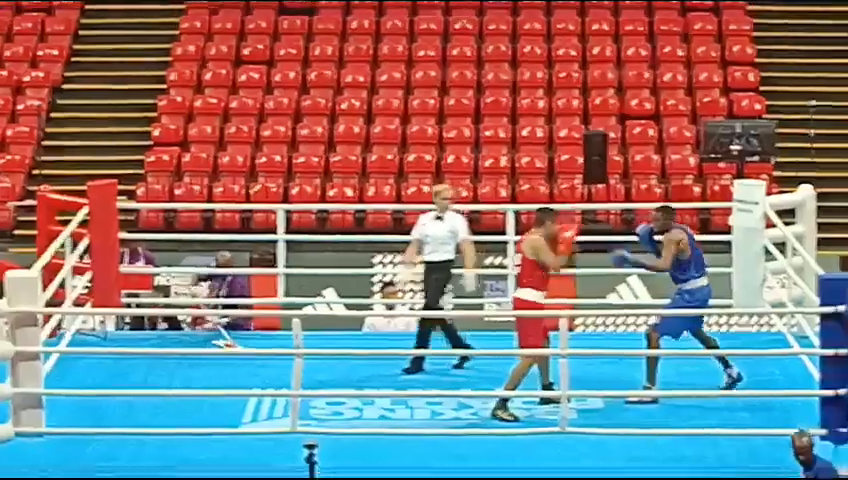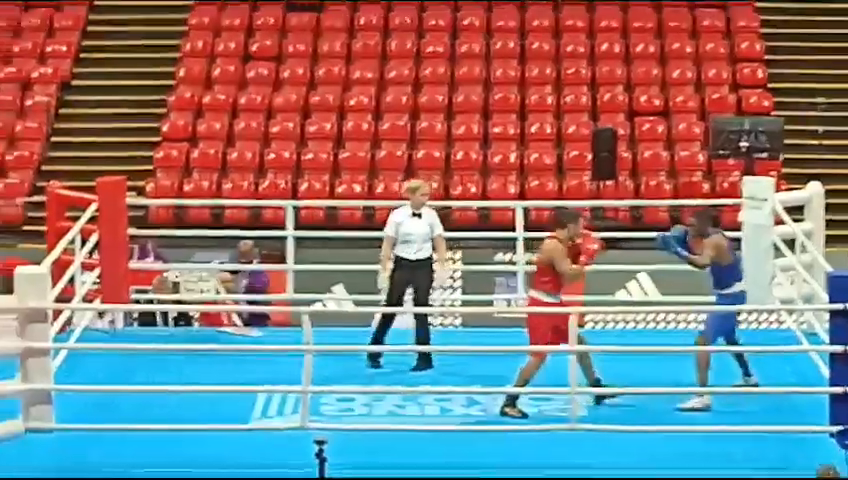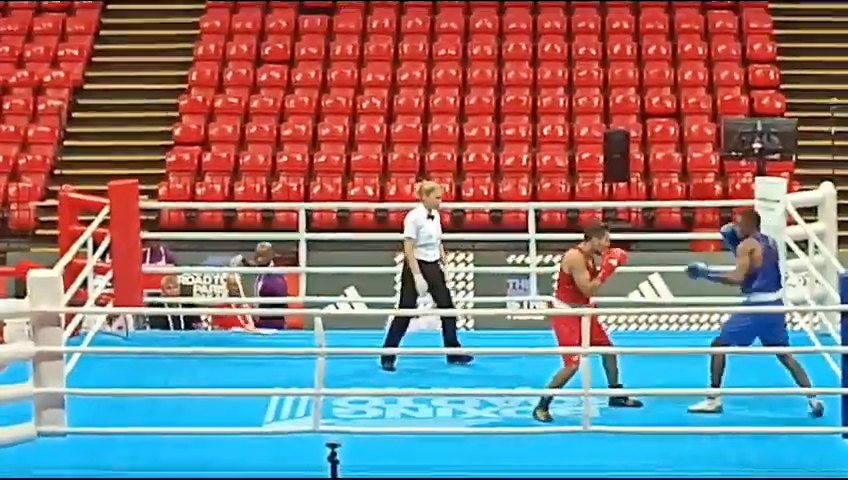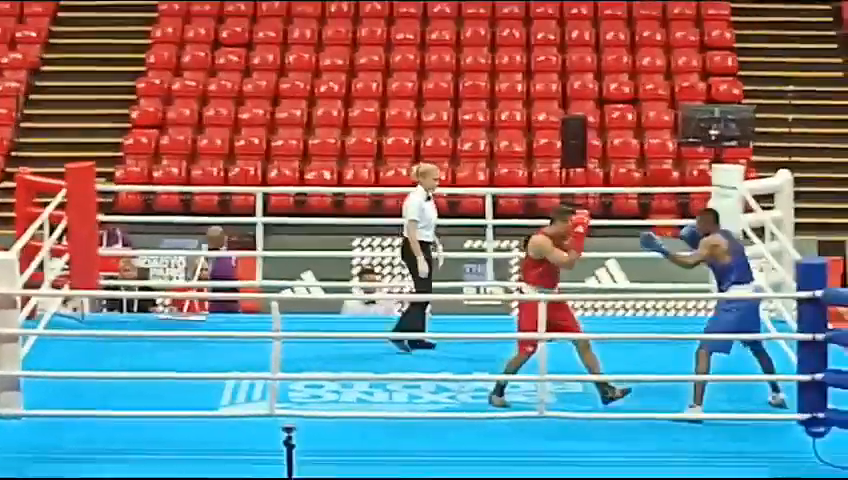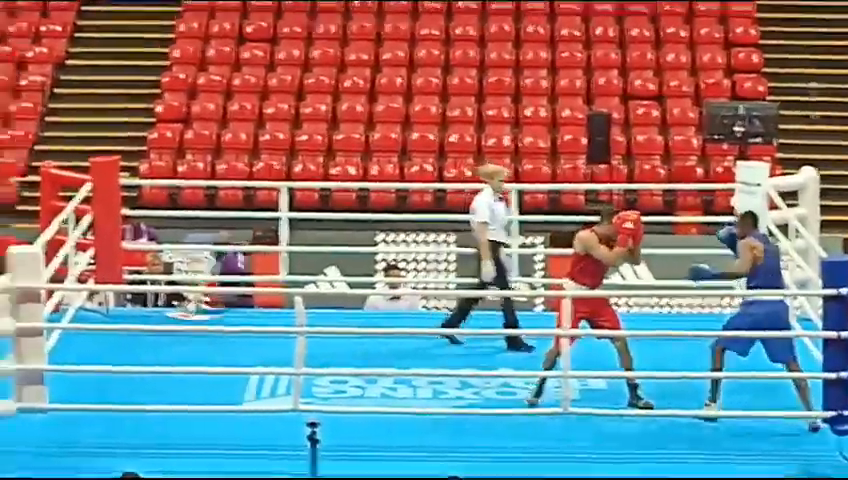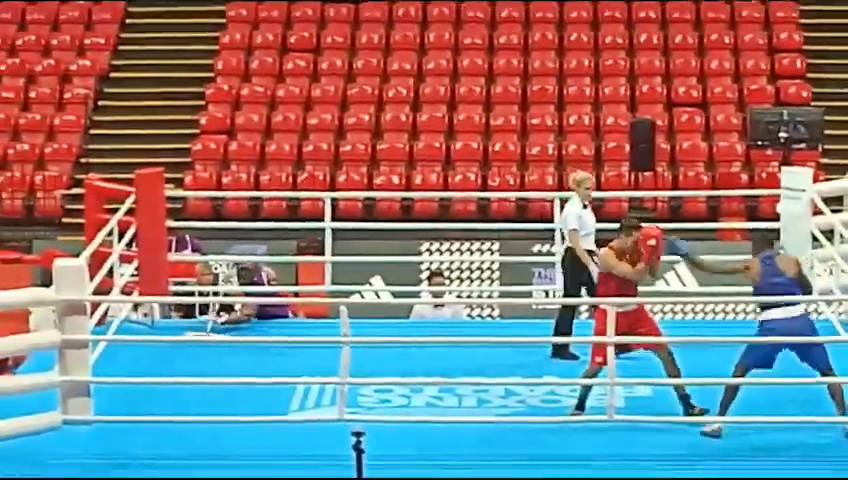
dt=0.4s
person 1, frame 1
left shoulder: (671, 237)
right shoulder: (681, 231)
left elbow: (664, 266)
right elbow: (668, 261)
left wrist: (633, 260)
right wrist: (649, 242)
left hip: (689, 294)
right hip: (697, 290)
left knee: (653, 334)
right knee: (697, 332)
left ankle: (649, 390)
right ankle: (730, 371)
person 1, frame 2
left shoulder: (713, 241)
right shoulder: (716, 238)
left elbow: (703, 263)
right elbow: (702, 260)
left wrist: (677, 251)
right wrist: (684, 246)
left hip: (730, 296)
right hip: (733, 294)
left knee: (703, 341)
right knee: (729, 337)
left ankle: (702, 397)
right ankle: (749, 377)
person 1, frame 3
left shoulder: (745, 246)
right shoulder: (769, 243)
left elbow: (737, 278)
left wrist: (707, 273)
right wrist: (733, 244)
left hip: (756, 306)
right hip: (775, 304)
left knee: (718, 345)
right knee: (783, 353)
left ankle: (713, 400)
right ankle: (813, 399)
person 1, frame 4
left shoulder: (710, 241)
right shoulder: (730, 239)
left elbow: (690, 262)
left wrist: (661, 248)
right wrist: (695, 243)
left hip: (734, 302)
right hip: (749, 297)
left knee: (704, 351)
right knee: (756, 347)
left ankle: (697, 407)
right ankle: (777, 394)
person 1, frame 5
left shoulder: (745, 243)
right shoulder: (772, 245)
left elbow: (742, 270)
left wrist: (709, 273)
right wrist: (733, 245)
left hip: (755, 306)
right hip: (778, 307)
left knee: (719, 348)
right knee: (791, 362)
left ankle: (712, 405)
right ankle: (812, 414)
person 1, frame 6
left shoulder: (751, 265)
right shoulder: (792, 261)
right elbow: (808, 290)
left hip: (772, 323)
right hip: (800, 321)
left knee: (740, 370)
right knee: (827, 371)
left ankle: (718, 422)
person 2, frame 1
left shoulder: (529, 240)
right shoulder: (536, 241)
left elbow: (545, 264)
right elbow: (556, 265)
left wrist: (560, 243)
right wrist: (566, 242)
left hip: (529, 301)
right hip: (529, 302)
left knee: (543, 344)
right knee: (529, 355)
left ankle: (547, 391)
right ankle: (501, 404)
person 2, frame 2
left shoulder: (562, 243)
right shoulder: (554, 246)
left elbow: (568, 266)
right elbow: (571, 277)
left wrist: (580, 250)
right wrist: (587, 255)
left hip: (554, 302)
right hip: (541, 304)
left knee: (579, 343)
right knee: (538, 356)
left ankle: (597, 389)
right ankle: (509, 403)
person 2, frame 3
left shoulder: (588, 256)
right shoulder: (575, 257)
left elbow: (592, 280)
right elbow: (588, 290)
left wrist: (607, 265)
right wrist: (607, 268)
left hip: (582, 311)
right hip: (566, 314)
left knee: (608, 349)
right knee: (573, 364)
left ankle: (617, 395)
right ankle: (542, 405)
person 2, frame 4
left shoulder: (557, 238)
right shoulder: (540, 241)
left elbow: (570, 255)
right elbow: (568, 263)
left wrist: (579, 232)
right wrist: (578, 233)
right hip: (533, 300)
left knee: (581, 342)
right knee: (526, 351)
left ankle: (605, 390)
right ankle: (497, 392)
person 2, frame 5
left shoulder: (611, 239)
right shoulder: (586, 237)
left elbow: (635, 260)
right elbow: (613, 261)
left wrist: (635, 236)
right wrist: (625, 233)
left hip: (595, 296)
right hip: (574, 296)
left knee: (621, 342)
right knee: (560, 346)
left ankle: (633, 395)
right ankle: (538, 391)
person 2, frame 6
left shoulder: (635, 250)
right shoulder: (607, 254)
left elbow: (654, 273)
right elbow: (638, 277)
left wrist: (655, 249)
right wrist: (648, 250)
left hip: (633, 310)
right hip: (610, 313)
left knee: (665, 353)
right knee: (596, 365)
left ankle: (687, 403)
right ankle: (580, 405)
person 3, frame 1
left shoulder: (456, 219)
right shoulder: (424, 219)
left elbow: (466, 246)
right elbow: (414, 246)
left wrist: (469, 272)
right wrist: (406, 269)
left hip: (442, 269)
right hip: (428, 268)
left knee: (428, 312)
right knee: (434, 313)
left ankle: (417, 362)
right ankle: (463, 349)
person 3, frame 2
left shoulder: (431, 214)
right shoulder: (397, 215)
left elbow: (439, 242)
right elbow: (387, 245)
left wrist: (441, 267)
right wrist: (383, 272)
left hip: (423, 266)
right hip: (402, 265)
left knee: (421, 309)
right knee: (391, 308)
left ankle: (424, 358)
right ankle: (375, 352)
person 3, frame 3
left shoulder: (436, 215)
right shoulder: (413, 217)
right elbow: (409, 250)
left wrist: (443, 267)
right wrist: (418, 277)
left hip: (433, 267)
right hip: (416, 267)
left knee: (447, 307)
right knee: (405, 312)
left ankle: (453, 352)
right ankle: (388, 357)
person 3, frame 4
left shoulder: (428, 197)
right shoulder: (415, 199)
right elbow: (411, 232)
left wrist: (434, 248)
right wrist: (420, 259)
left hip: (424, 248)
right hip: (413, 249)
left knee: (425, 294)
right knee: (423, 296)
left ankle: (415, 338)
right ankle: (400, 334)
person 3, frame 5
left shoulder: (497, 198)
right shoulder: (484, 201)
right elbow: (481, 234)
left wrist: (501, 251)
right wrist: (487, 261)
left hip: (493, 249)
right hip: (487, 250)
left knee: (478, 292)
right knee: (505, 292)
left ankle: (449, 327)
right ankle: (513, 340)
person 3, frame 6
left shoulder: (586, 205)
right shoulder: (573, 209)
right elbow: (575, 241)
left wrist: (596, 256)
right wrist: (591, 265)
left hip: (587, 256)
right hip: (575, 258)
right knee: (571, 302)
right ankle: (559, 348)
